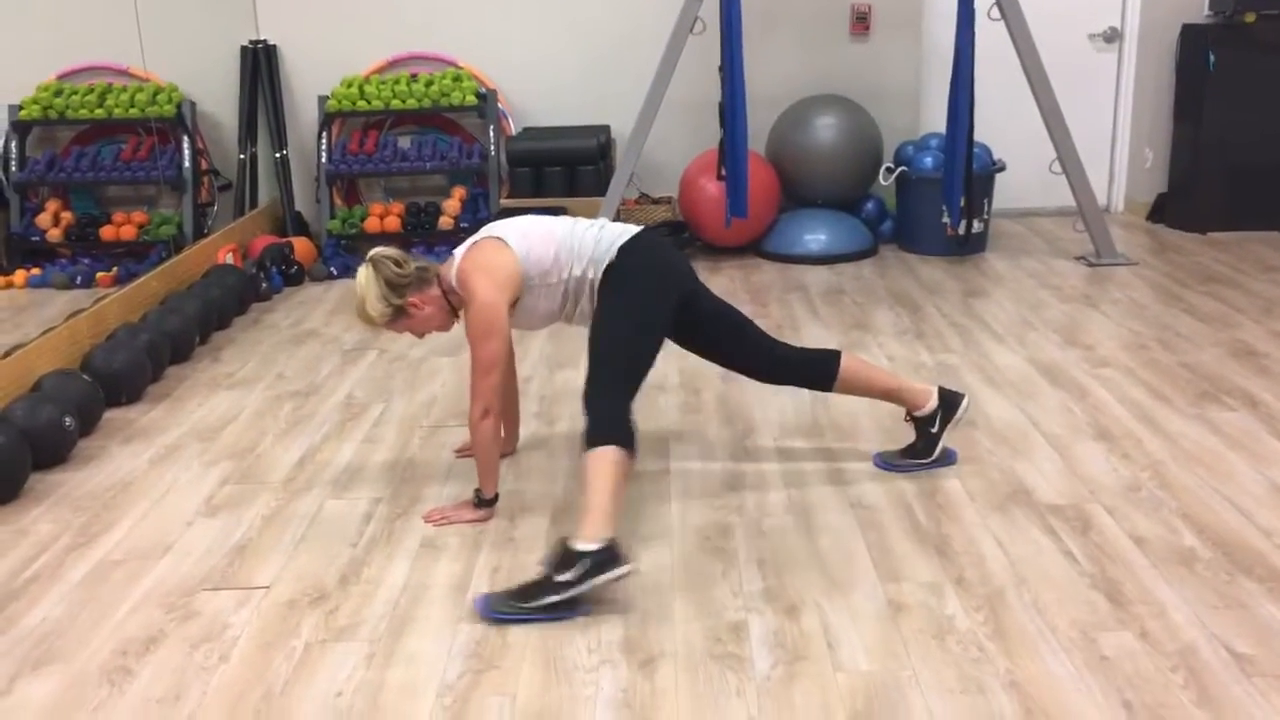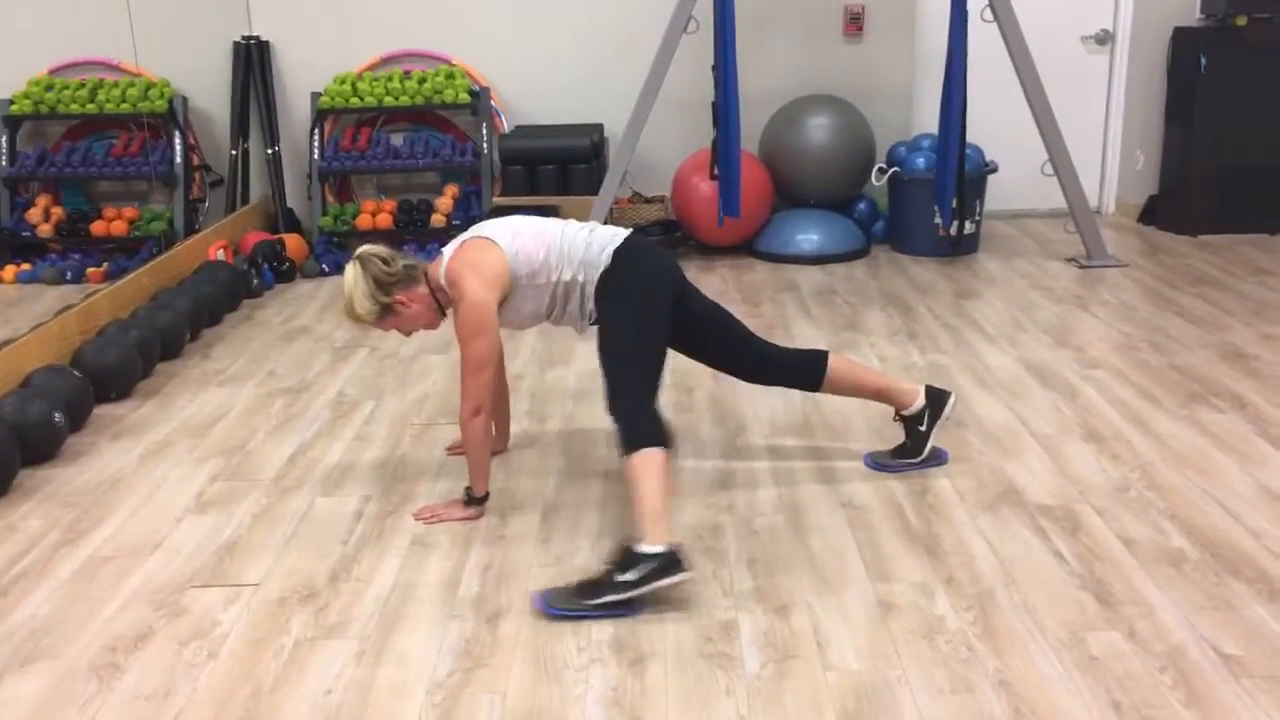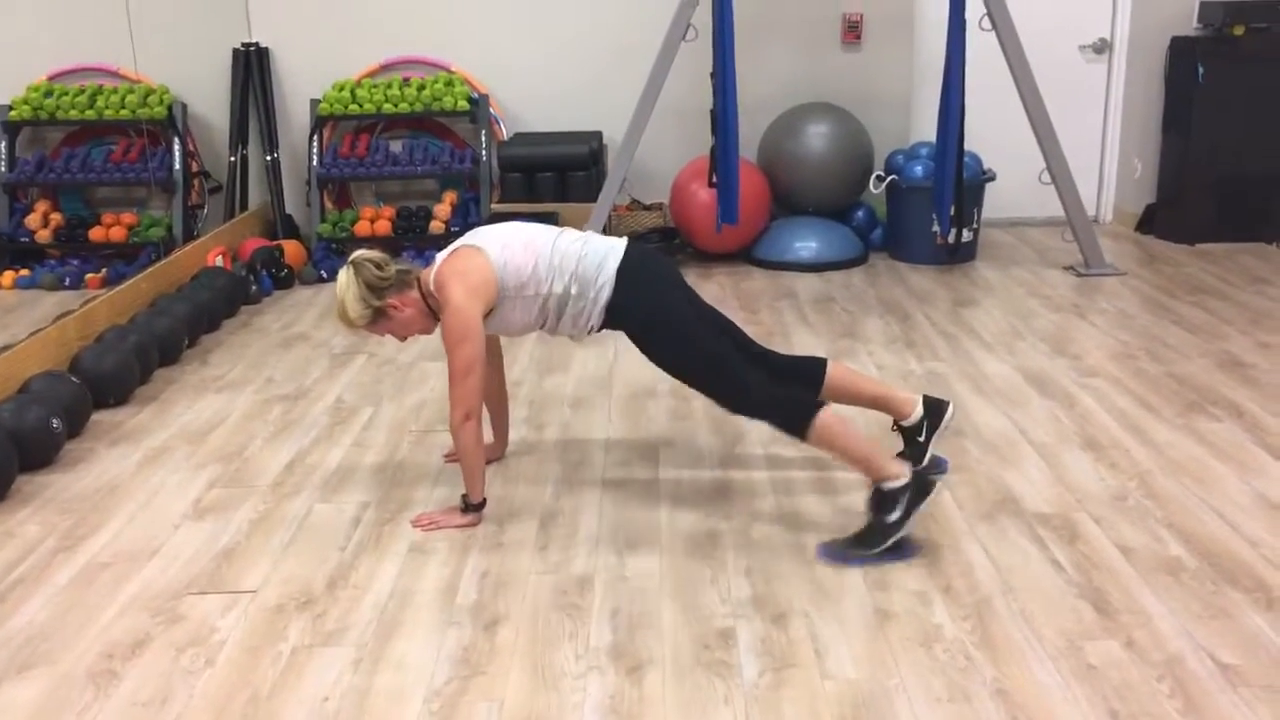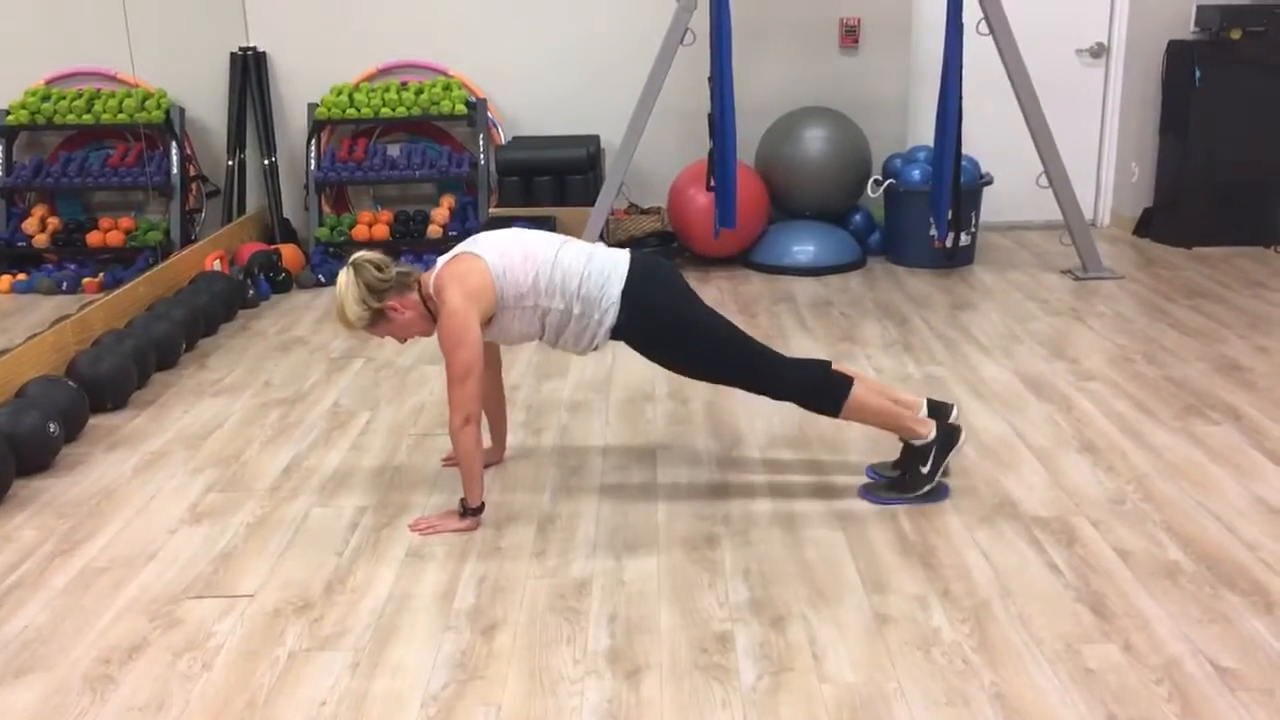
dt=0.3s
person 1, frame 1
left shoulder: (479, 283)
right shoulder: (464, 272)
left elbow: (483, 400)
right elbow: (503, 367)
left wrist: (483, 498)
right wrist: (508, 439)
left hip: (637, 265)
right hip: (646, 269)
left knee: (605, 399)
right knee: (773, 361)
left ankle: (589, 547)
right ankle: (929, 401)
person 1, frame 2
left shoulder: (467, 282)
right shoulder: (451, 270)
left elbow: (476, 399)
right elbow: (494, 374)
left wrist: (475, 496)
right wrist: (498, 438)
left hip: (628, 273)
right hip: (631, 273)
left knee: (630, 405)
right knee: (762, 362)
left ankle: (652, 551)
right ankle: (915, 399)
person 1, frame 3
left shoulder: (455, 290)
right shoulder: (453, 276)
left elbow: (465, 410)
right elbow: (491, 365)
left wrist: (472, 503)
right wrist: (499, 443)
left hip: (629, 286)
right hip: (627, 277)
left knee: (744, 387)
right knee: (758, 367)
left ankle: (896, 479)
right ankle: (914, 411)
person 1, frame 4
left shoulder: (453, 296)
right shoulder: (458, 279)
left elbow: (463, 413)
right elbow: (489, 373)
left wrist: (469, 508)
right wrist: (496, 448)
left hip: (633, 301)
right hip: (632, 285)
left knee: (767, 375)
right knee: (765, 368)
left ankle: (924, 433)
right ankle: (918, 406)
